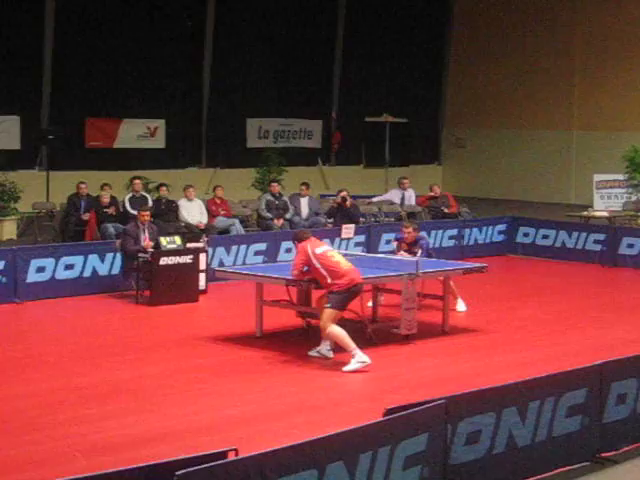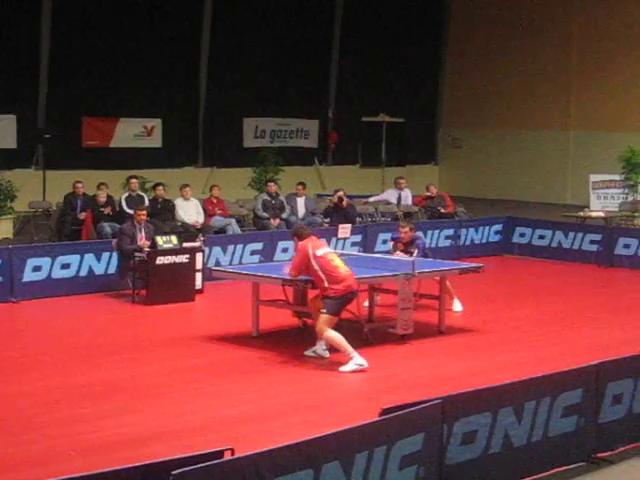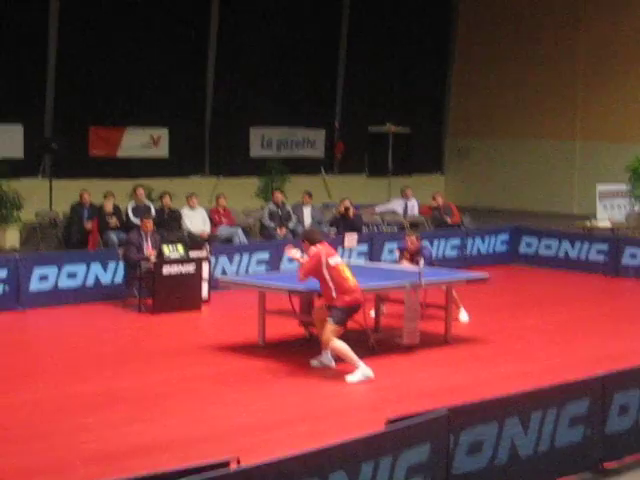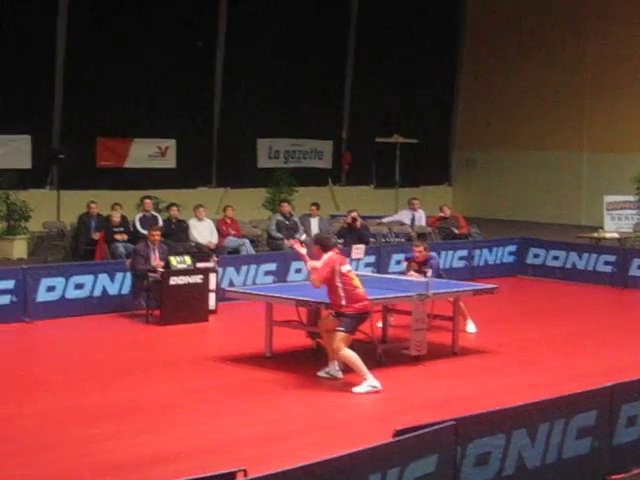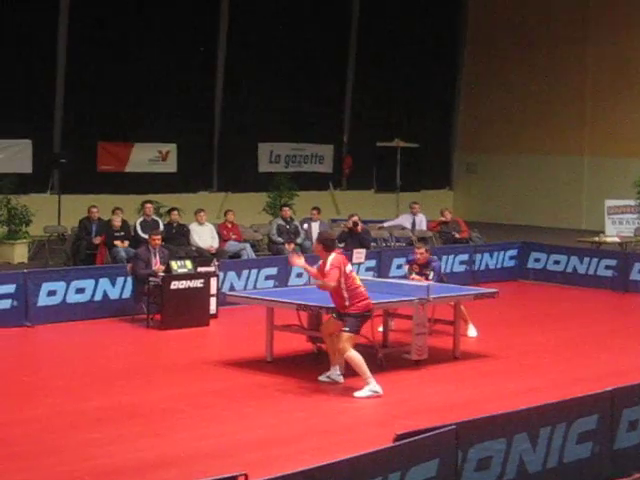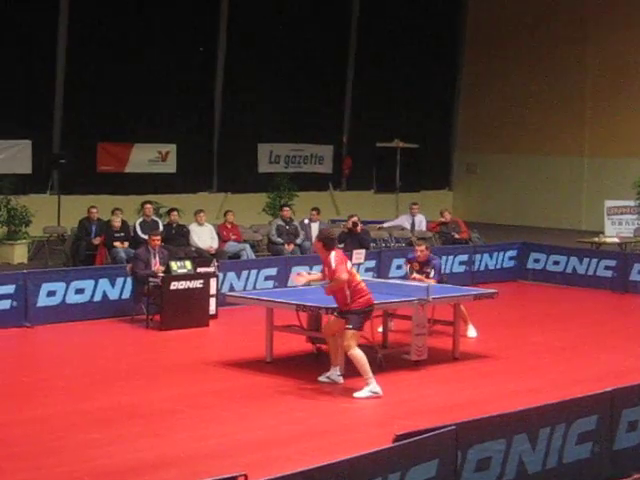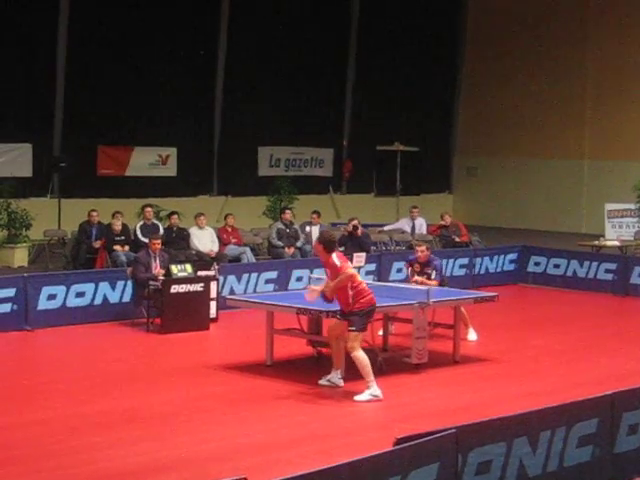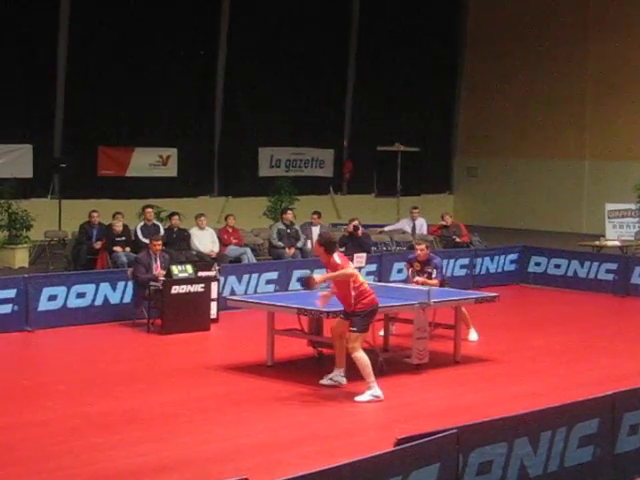
dt=0.1s
person 1, frame 1
left shoulder: (303, 247)
right shoulder: (320, 244)
left elbow: (296, 274)
left wrist: (303, 274)
right wrist: (308, 273)
left hip: (344, 285)
right hip: (354, 280)
left knee: (326, 324)
right knee: (322, 303)
left ankle: (359, 357)
right ankle: (326, 347)
person 1, frame 2
left shoulder: (302, 246)
right shoulder: (319, 243)
left elbow: (294, 273)
left wrist: (296, 270)
left hip: (340, 289)
right hip: (349, 285)
left knee: (322, 329)
right knee: (314, 304)
left ankle: (356, 359)
right ankle: (321, 347)
person 1, frame 3
left shoulder: (315, 251)
right shoulder: (326, 249)
left elbow: (302, 276)
left wrist: (301, 260)
right wrist: (299, 257)
left hip: (346, 300)
right hip: (350, 296)
left knee: (328, 339)
right knee: (318, 314)
left ankle: (363, 370)
right ankle: (327, 357)
person 1, frame 4
left shoulder: (329, 259)
right shoulder: (333, 256)
left elbow: (316, 283)
right elbow: (318, 269)
left wrist: (311, 269)
right wrist: (304, 254)
left hip: (355, 308)
right hip: (357, 305)
left knee: (338, 347)
right knee: (324, 325)
left ankle: (370, 381)
right ankle: (334, 368)
person 1, frame 5
left shoulder: (333, 260)
right shoulder: (329, 259)
left elbow: (330, 285)
right elbow: (318, 274)
left wrist: (320, 284)
right wrist: (304, 265)
left hip: (358, 308)
right hip: (348, 306)
left knee: (344, 347)
right knee: (326, 330)
left ankle: (372, 386)
right ankle: (335, 371)
person 1, frame 6
left shoulder: (334, 257)
right shoulder: (328, 257)
left elbow: (343, 278)
right elbow: (326, 276)
left wrist: (330, 288)
right wrist: (309, 277)
left hip: (360, 304)
right hip: (351, 304)
left knee: (349, 345)
right knee: (329, 330)
left ankle: (372, 386)
right ankle: (335, 372)
person 1, frame 7
left shoulder: (334, 258)
right shoulder: (329, 259)
left elbow: (350, 274)
left wrist: (329, 287)
right wrist: (322, 288)
left hip: (362, 305)
right hip: (352, 305)
left knee: (353, 347)
right knee: (333, 333)
left ankle: (373, 389)
right ankle: (336, 376)
person 1, frame 8
left shoulder: (335, 258)
right shoulder: (329, 260)
left elbow: (350, 272)
left wrist: (323, 278)
right wrist: (331, 292)
left hip: (364, 305)
right hip: (355, 305)
left knee: (354, 347)
right knee: (336, 331)
left ankle: (374, 390)
right ankle: (338, 374)
